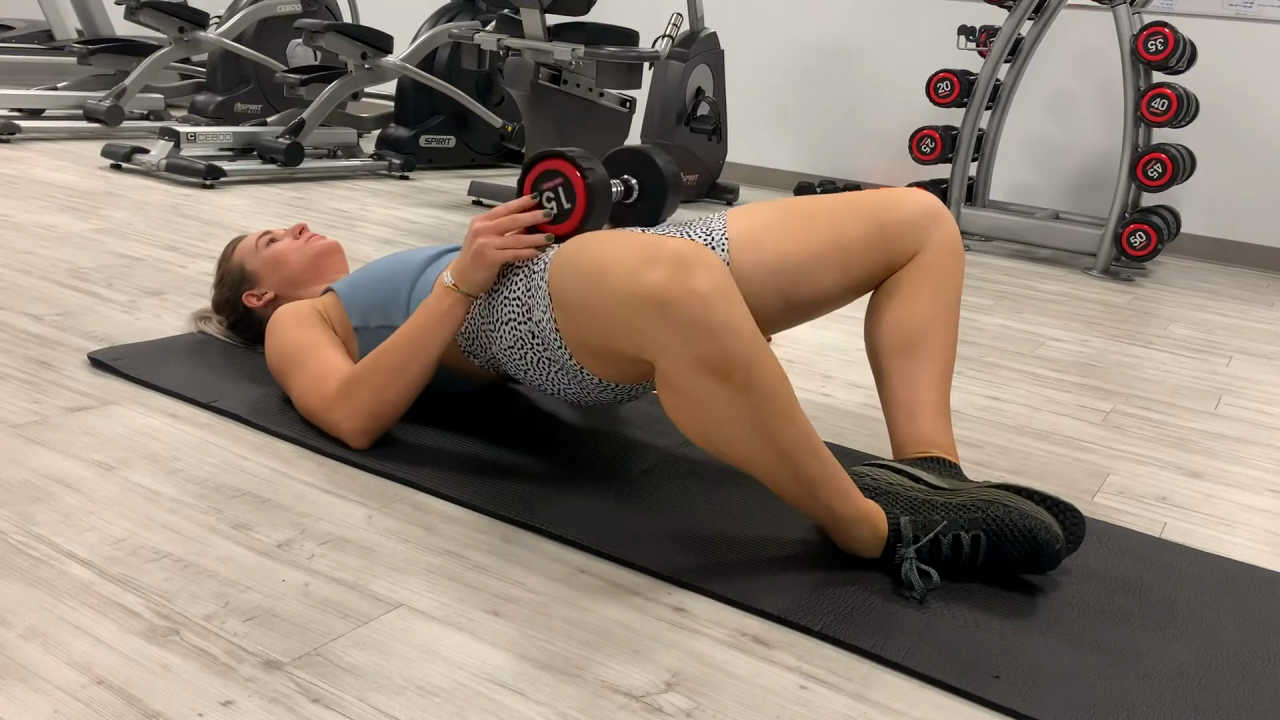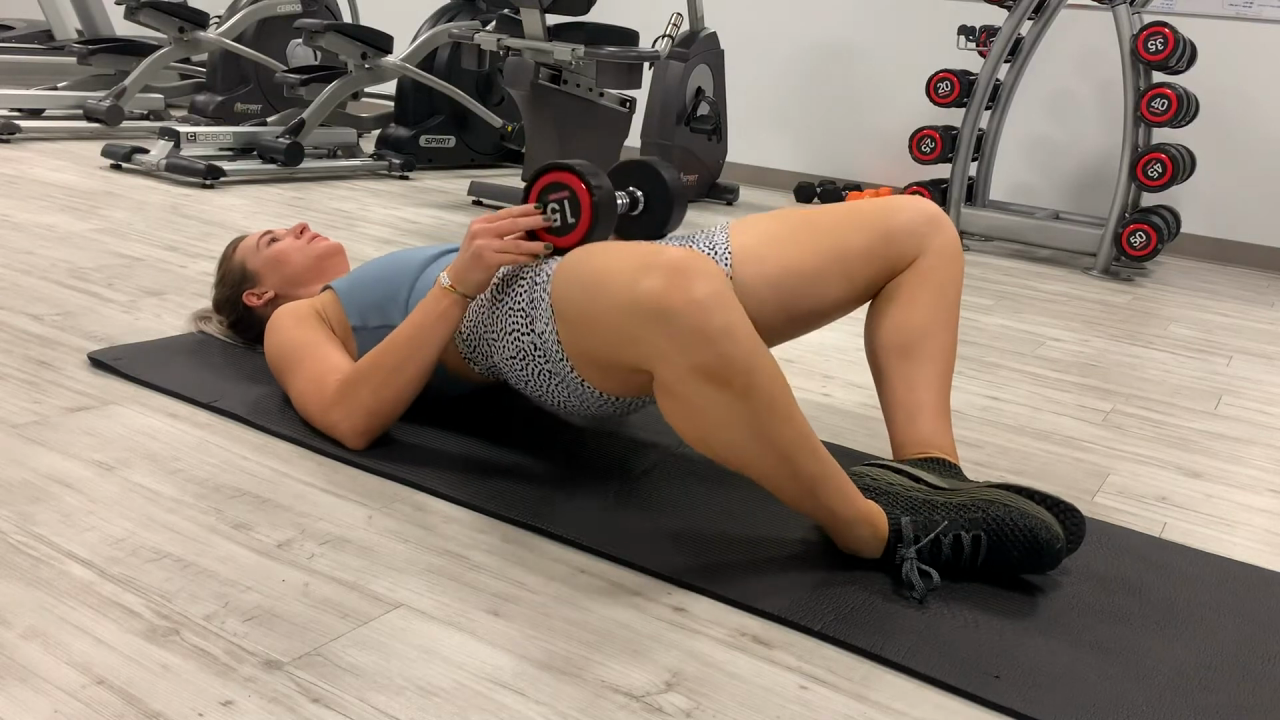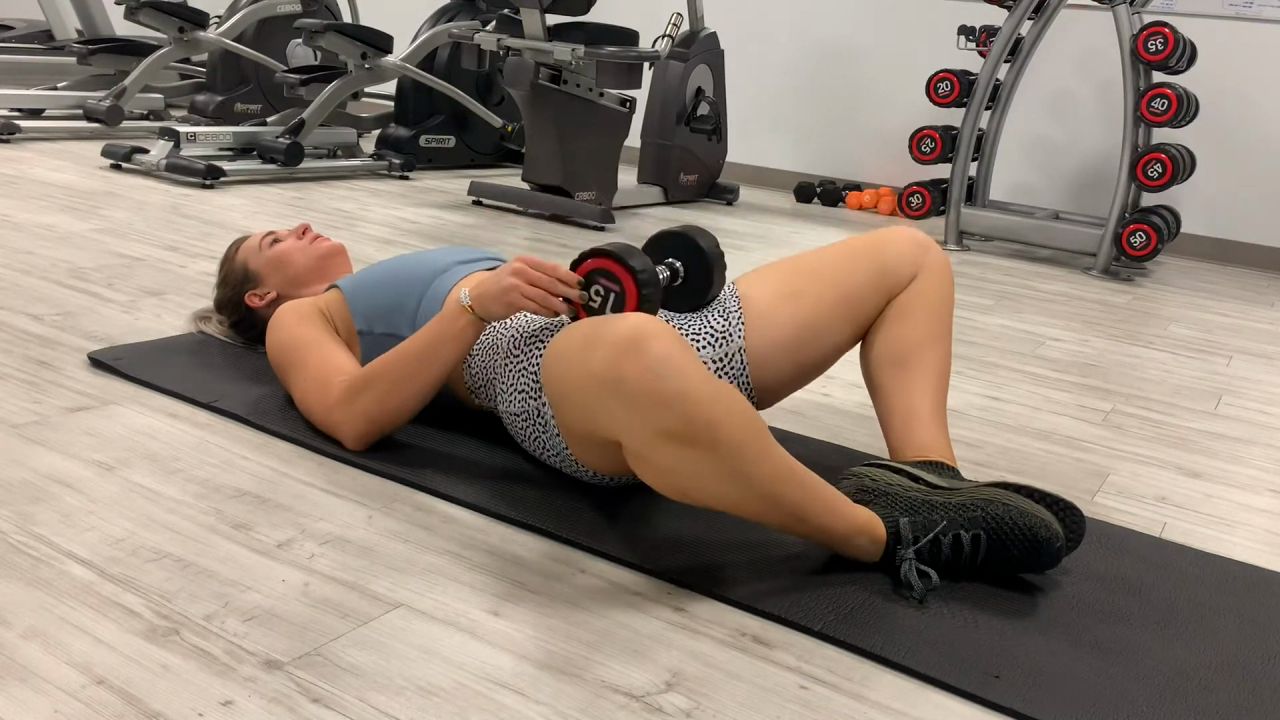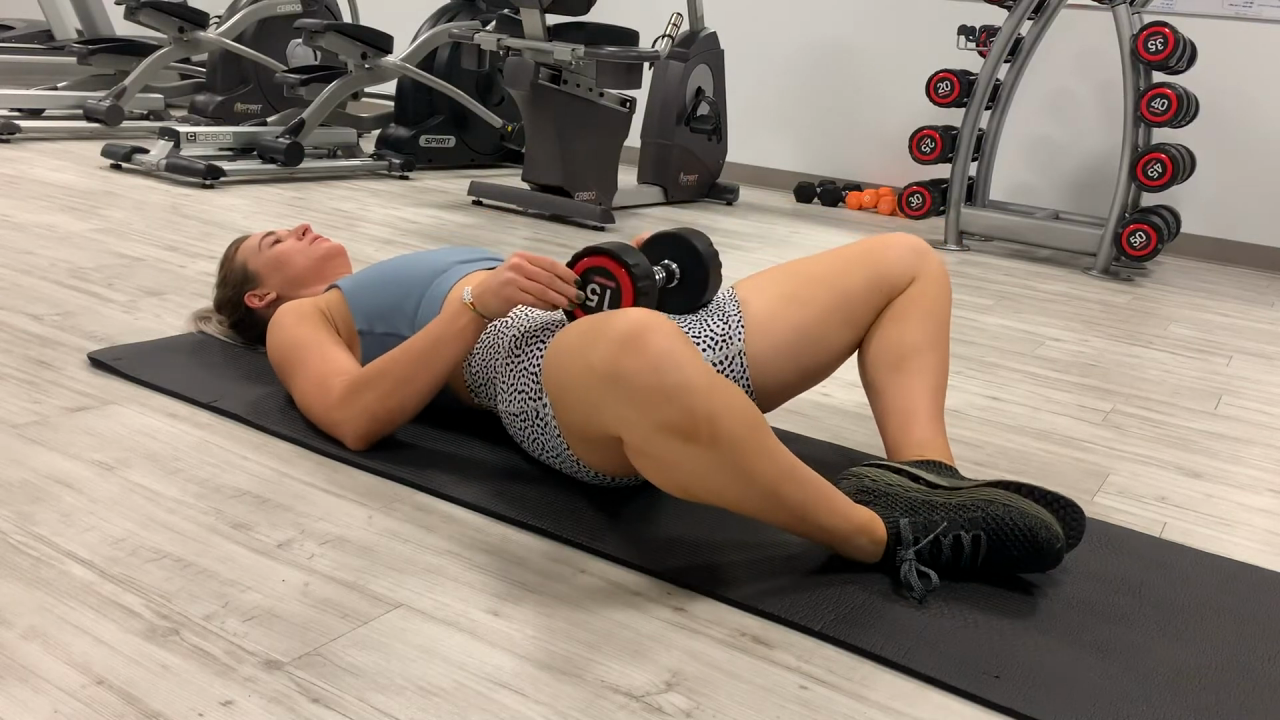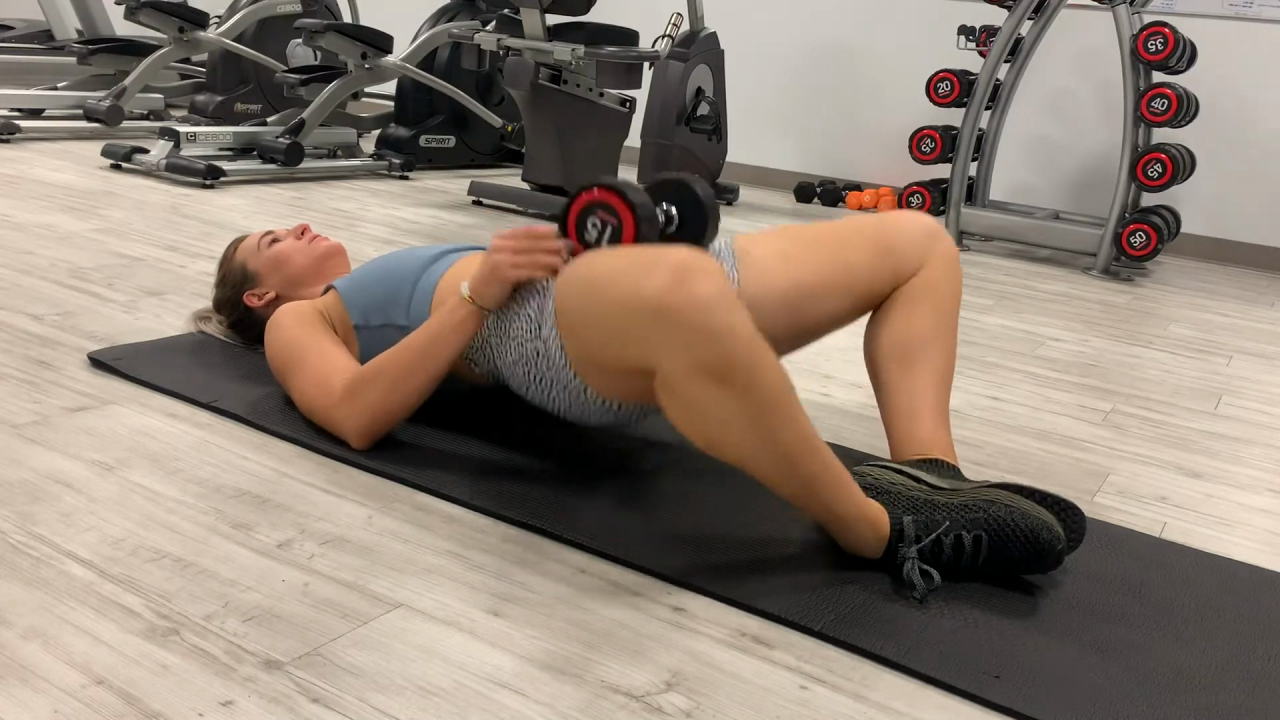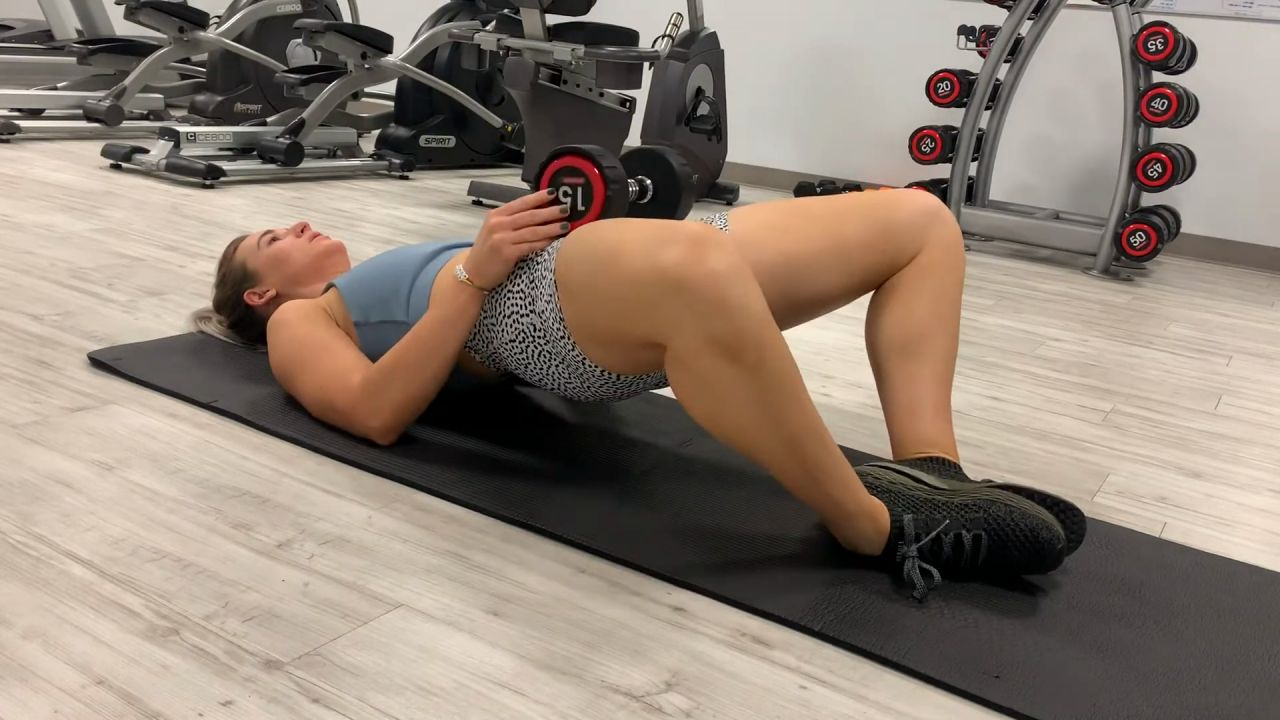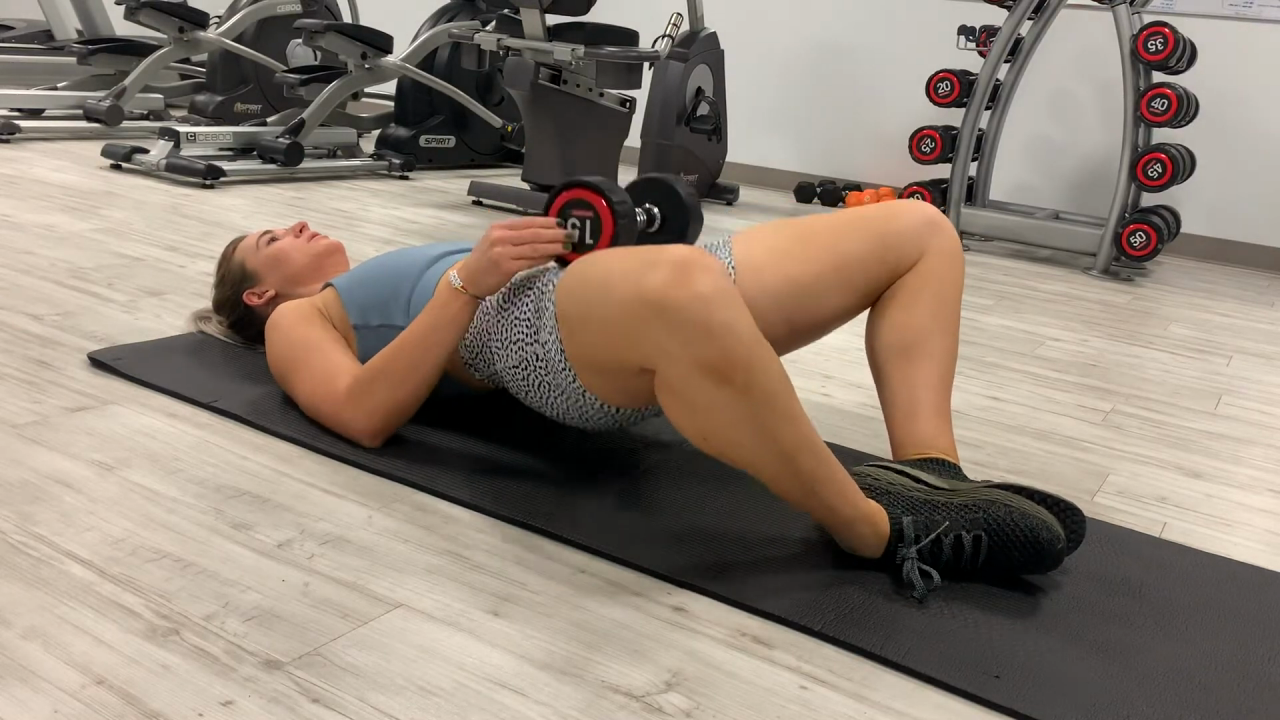
dt=0.4s
person 1, frame 1
left shoulder: (390, 281)
right shoulder: (298, 325)
right elbow: (355, 416)
left wrist: (597, 218)
right wrist: (462, 278)
left hip: (639, 271)
right hip: (530, 299)
left knee: (917, 219)
right knee: (677, 287)
left ankle: (924, 473)
right ankle: (876, 529)
person 1, frame 2
left shoulder: (392, 280)
right shoulder: (297, 324)
right elbow: (352, 418)
left wrist: (602, 231)
right wrist: (461, 280)
left hip: (598, 278)
right hip: (528, 309)
left knee: (916, 226)
right knee: (671, 291)
left ankle: (926, 475)
right ankle: (878, 530)
person 1, frame 3
left shoulder: (401, 280)
right shoulder: (300, 323)
right elbow: (355, 418)
right wrist: (477, 302)
left hip: (655, 327)
right hip: (538, 359)
left knee: (908, 254)
right knee: (637, 359)
left ankle: (923, 478)
right ankle: (881, 535)
person 1, frame 4
left shoulder: (403, 278)
right shoulder: (300, 323)
right elbow: (356, 417)
right wrist: (480, 301)
left hip: (658, 329)
right hip: (538, 361)
left knee: (905, 259)
right knee: (635, 351)
left ankle: (920, 477)
right ankle: (882, 534)
person 1, frame 5
left shoulder: (391, 279)
right shoulder: (298, 326)
right elbow: (358, 417)
left wrist: (630, 244)
right wrist: (480, 289)
left hip: (609, 290)
right hip: (543, 320)
left knee: (916, 241)
right knee: (681, 295)
left ankle: (925, 476)
right ankle: (882, 532)
person 1, frame 6
left shoulder: (389, 281)
right shoulder: (299, 326)
right elbow: (378, 412)
left wrist: (615, 220)
right wrist: (476, 270)
left hip: (632, 289)
right hip: (536, 302)
left knee: (918, 220)
right knee: (692, 266)
left ankle: (924, 473)
right ankle: (879, 528)
person 1, frame 7
left shoulder: (394, 279)
right shoulder: (297, 323)
right elbow: (364, 414)
left wrist: (615, 242)
right wrist: (470, 280)
left hip: (600, 294)
right hip: (533, 326)
left knee: (917, 230)
right knee: (674, 287)
left ankle: (926, 476)
right ankle: (885, 531)
